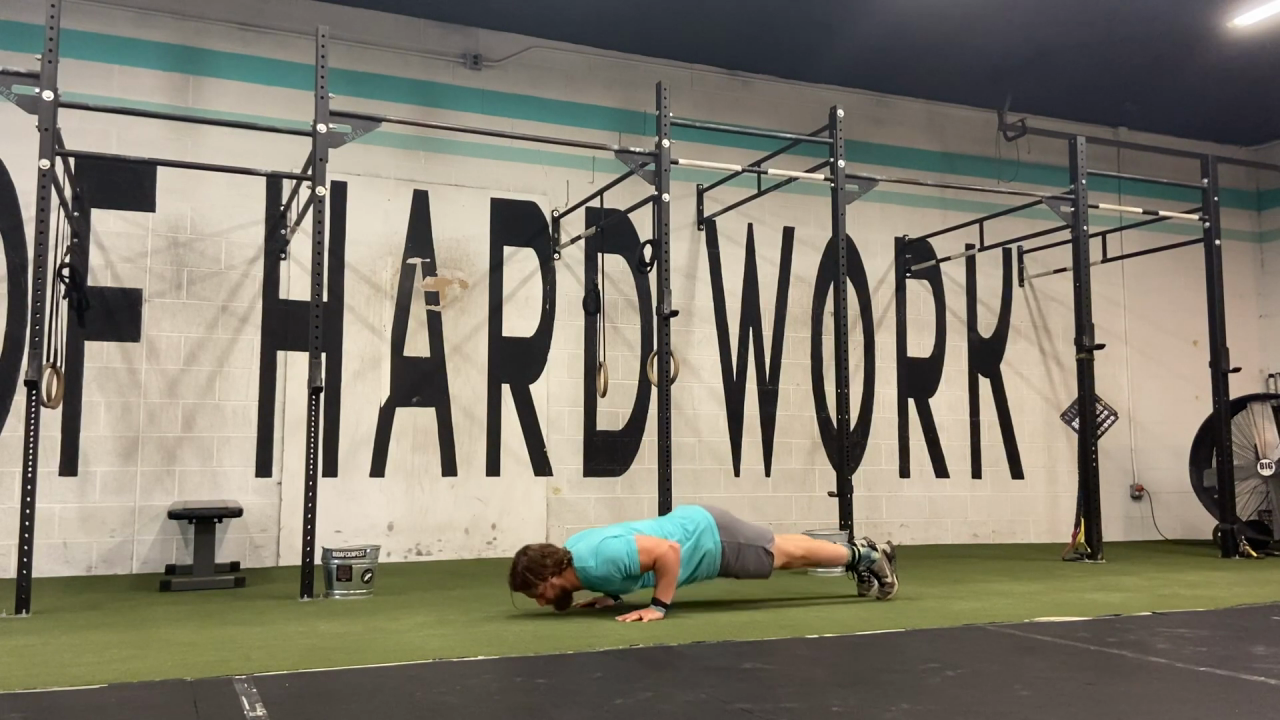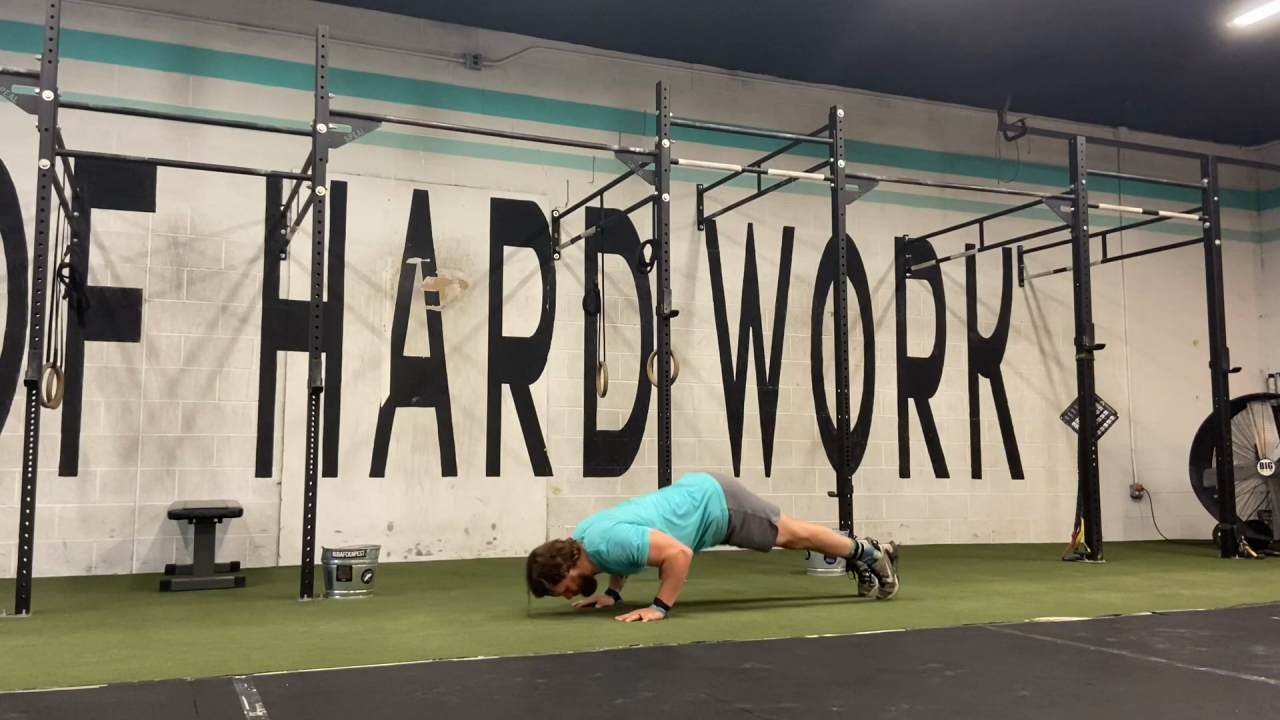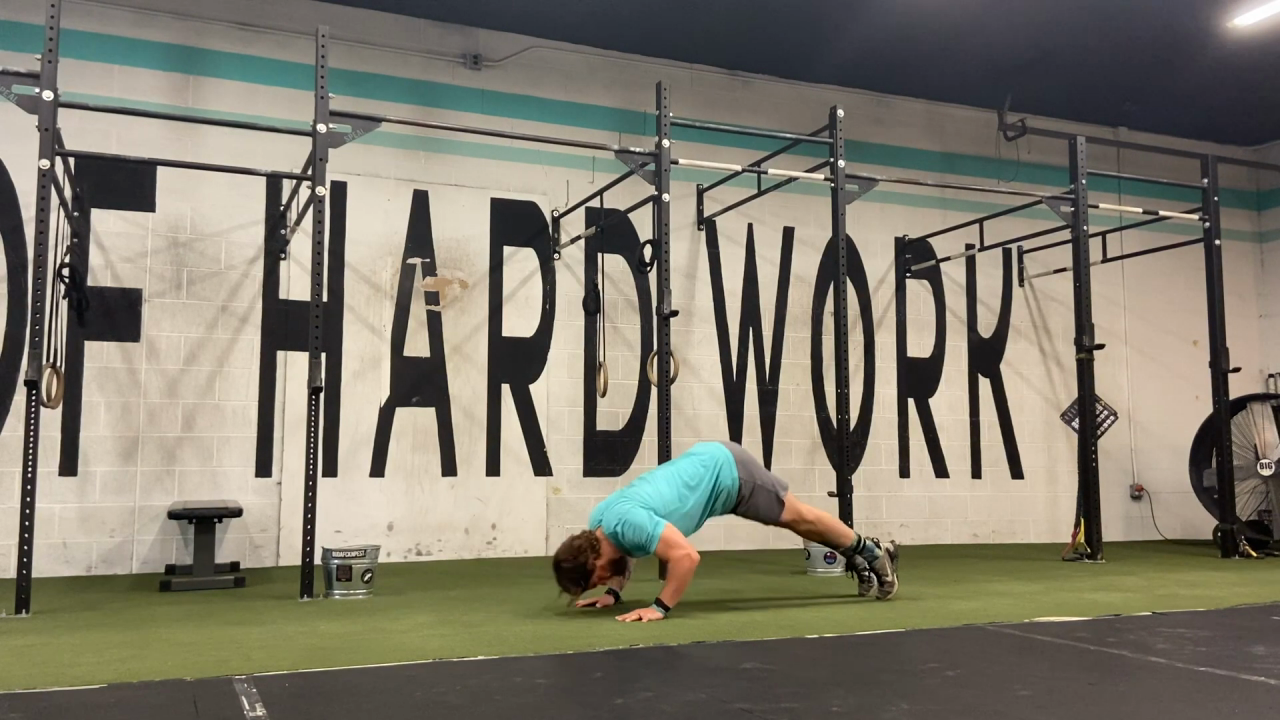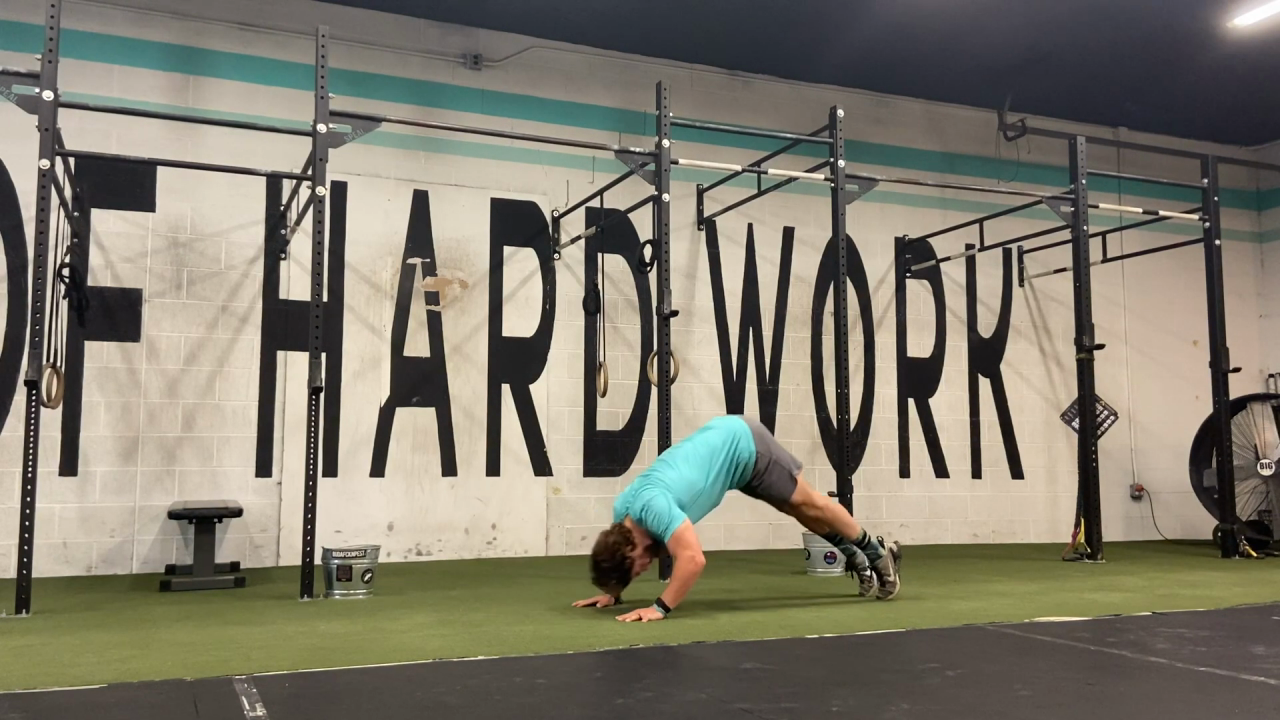
dt=0.2s
person 1, frame 1
left shoulder: (596, 562)
right shoulder: (571, 550)
left elbow: (669, 551)
left wrist: (658, 605)
right wrist: (610, 592)
left hip: (710, 539)
right hip: (694, 528)
left knee: (790, 554)
right knee: (784, 550)
left ankle: (869, 556)
right ankle: (858, 550)
person 1, frame 2
left shoulder: (607, 542)
right shoulder: (581, 539)
left elbow: (680, 554)
left wrist: (660, 606)
right wrist: (611, 594)
left hip: (717, 504)
right hip: (700, 498)
left knee: (793, 535)
right knee: (787, 536)
left ankle: (872, 554)
right ankle: (860, 554)
person 1, frame 3
left shoulder: (625, 522)
right shoulder: (598, 524)
left elbow: (687, 557)
right elbow: (625, 556)
left wrist: (659, 607)
right wrist: (612, 592)
left hip: (727, 470)
right hip: (710, 466)
left knee: (798, 517)
right knee: (790, 520)
left ankle: (873, 554)
right ankle: (855, 559)
person 1, frame 4
left shoulder: (652, 507)
right shoulder: (624, 510)
left elbow: (693, 560)
right elbow: (618, 557)
left wrist: (660, 608)
right wrist: (612, 593)
left hip: (743, 442)
right hip: (723, 438)
left knee: (806, 503)
right knee: (793, 507)
left ankle: (877, 554)
right ankle: (855, 557)
